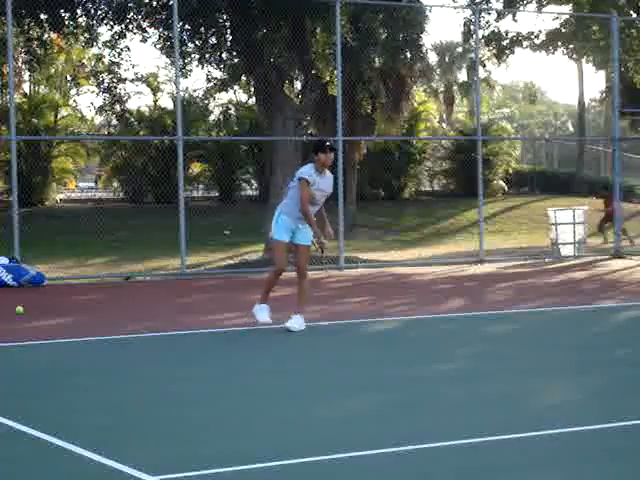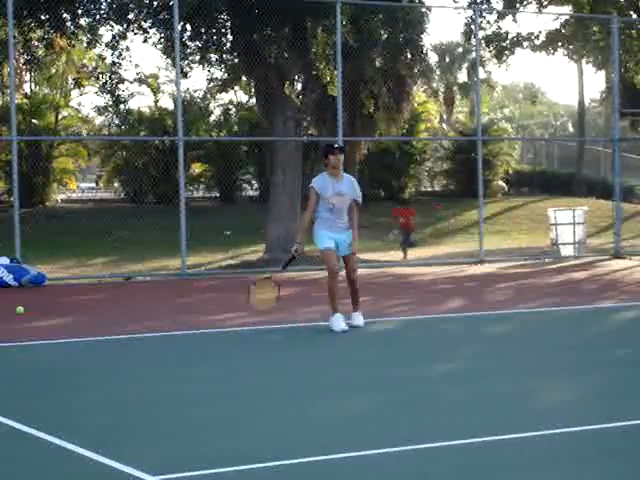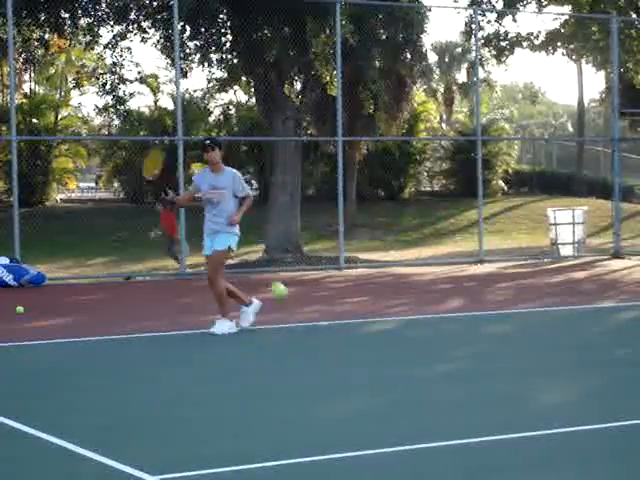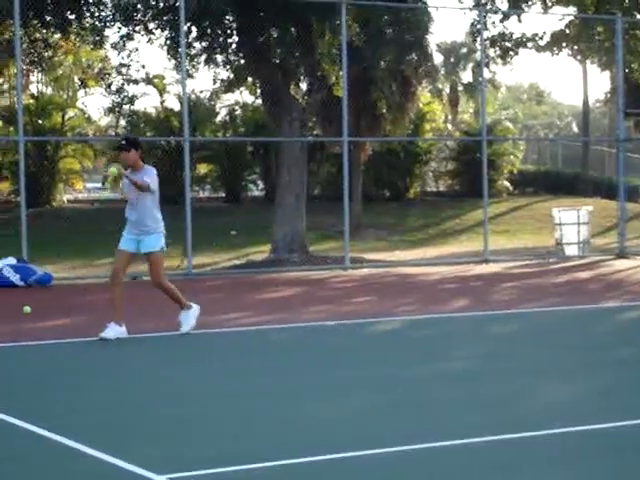
dt=1s
person 1, frame 1
left shoulder: (329, 178)
right shoulder: (305, 174)
right elbow: (304, 207)
left wrist: (326, 226)
right wrist: (317, 234)
left hip: (305, 225)
right hip: (285, 220)
left knee: (303, 271)
right knee: (280, 267)
left ankle: (298, 316)
right ankle: (262, 304)
person 1, frame 2
left shoulder: (351, 182)
right shoulder: (318, 183)
left elbow: (353, 213)
right elbow: (308, 213)
left wrist: (355, 237)
right wrist: (299, 240)
left hip: (345, 234)
right hip: (323, 232)
left knee: (352, 277)
right knee: (334, 270)
left ankle: (356, 312)
right ankle: (335, 314)
person 1, frame 3
left shoulder: (233, 175)
right shoulder: (201, 176)
left elbow: (248, 200)
right elbow: (185, 200)
left wrist: (238, 215)
right wrist: (172, 198)
left hip: (227, 232)
right hip: (209, 232)
left knee: (213, 277)
right knee: (216, 280)
left ankle: (226, 320)
right ankle: (248, 302)
person 1, frame 4
left shoulder: (149, 172)
right shoulder: (127, 176)
left elbow: (142, 186)
left wrist: (125, 173)
left hip: (153, 233)
right hip: (131, 232)
left knee: (158, 280)
right knee: (116, 276)
left ankle: (188, 308)
right ankle: (117, 325)
